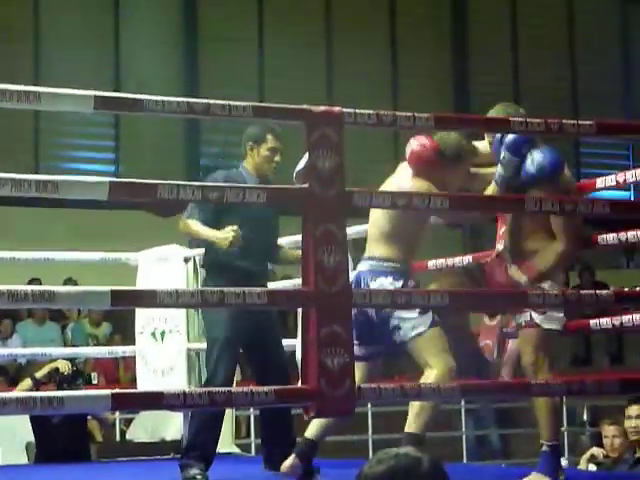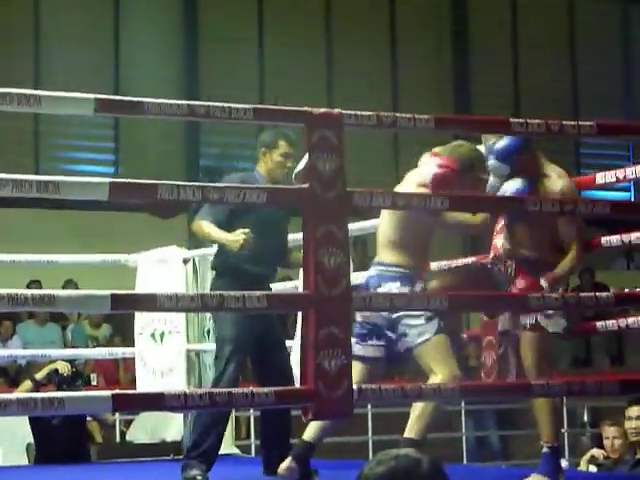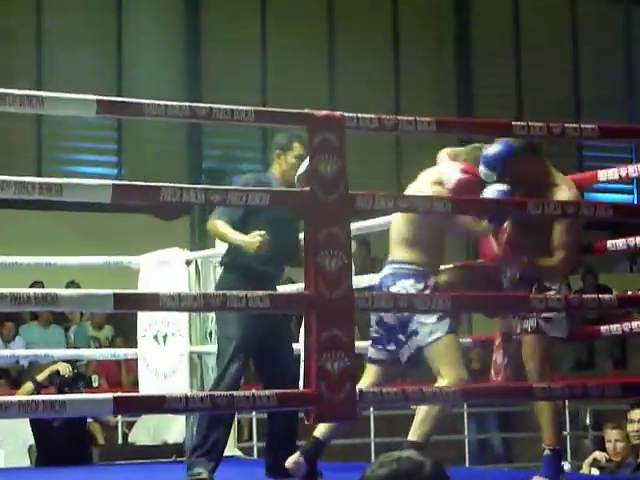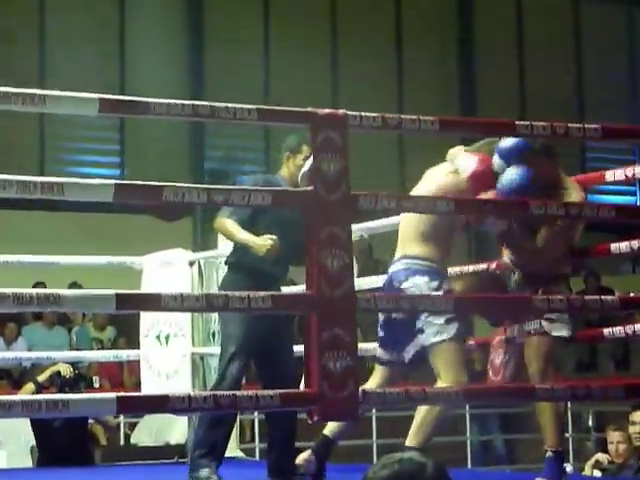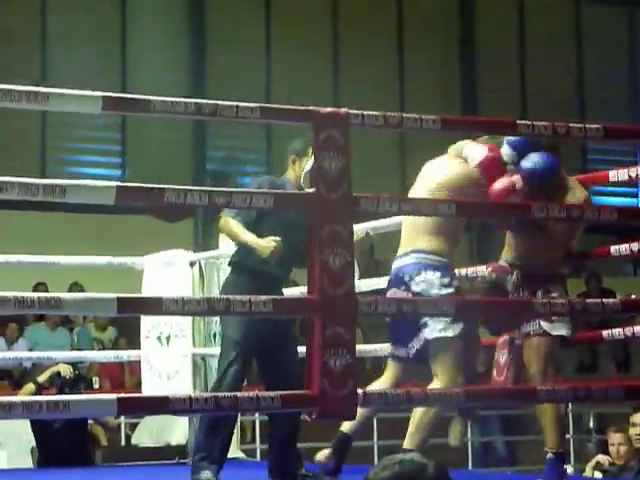
dt=0.1s
person 1, frame 1
right shoulder: (223, 180)
right elbow: (188, 222)
right wrist: (216, 237)
left hip: (256, 290)
right hip: (223, 287)
left knee: (277, 373)
right knee: (220, 375)
person 1, frame 2
right shoulder: (236, 183)
right elbow: (200, 224)
right wrist: (228, 238)
left hip: (261, 294)
right hip: (231, 290)
left knee: (278, 378)
right knee: (228, 375)
person 1, frame 3
right shoulder: (251, 184)
right elbow: (215, 222)
right wrist: (242, 240)
left hip: (268, 293)
right hip: (237, 288)
left knee: (283, 379)
right knee: (230, 374)
person 1, frame 4
right shoulder: (260, 185)
left elbow: (298, 255)
right elbow: (223, 220)
right wrist: (252, 241)
left hip: (271, 294)
right hip: (241, 288)
left knee: (284, 380)
right knee: (231, 374)
person 1, frame 5
right shoulder: (267, 186)
left elbow: (302, 257)
right elbow: (227, 220)
right wrist: (256, 242)
left hip: (273, 295)
right hip: (243, 289)
left knee: (288, 380)
right knee: (231, 376)
person 2, frame 1
left shoulder: (550, 176)
right shoulder: (516, 164)
left elbow: (568, 242)
left wrist: (525, 276)
left hip: (538, 272)
right hip: (507, 262)
left knee: (535, 363)
person 2, frame 2
left shoulder: (557, 189)
right shoulder: (513, 175)
left elbow: (577, 249)
left wrist: (548, 282)
left hip: (539, 280)
left knee: (535, 367)
person 2, frame 3
left shoulder: (564, 195)
right shoulder: (514, 181)
left elbow: (565, 261)
left wrist: (525, 263)
left hip: (542, 284)
right hip: (507, 274)
left knee: (537, 369)
person 2, frame 4
left shoulder: (571, 198)
right shoulder: (524, 183)
left elbow: (541, 254)
left wrist: (505, 229)
left hip: (545, 285)
right hip: (510, 275)
left knee: (540, 370)
person 2, frame 5
left shoulder: (574, 196)
right shoulder: (520, 180)
left elbow: (548, 248)
left hip: (544, 287)
right hip: (507, 276)
left knee: (540, 372)
person 3, frame 1
left shoulder: (410, 169)
right shoulder: (416, 186)
left hip: (371, 278)
right hip: (387, 280)
left knee: (357, 380)
right knee: (441, 367)
left ankle: (299, 455)
right ankle: (409, 448)
person 3, frame 2
left shoulder: (422, 174)
right shoulder: (421, 194)
right elbow: (476, 223)
left hip: (380, 283)
right hip: (396, 285)
left knee: (355, 382)
right knee: (446, 373)
right ankle: (408, 452)
person 3, frame 3
left shoulder: (433, 173)
right shoulder: (436, 192)
right elbow: (481, 230)
left hip: (394, 282)
right hip: (409, 282)
left knee: (372, 380)
right knee: (453, 376)
person 3, frame 4
left shoulder: (441, 171)
right shoulder: (454, 185)
left hip: (401, 278)
right hip: (421, 279)
left knee: (379, 380)
right knee: (453, 379)
left ankle: (317, 452)
person 3, frame 5
left shoulder: (435, 164)
right shoulder: (466, 173)
left hip: (402, 272)
right hip: (429, 273)
left knee: (394, 374)
right knee: (448, 379)
left ankle: (337, 450)
